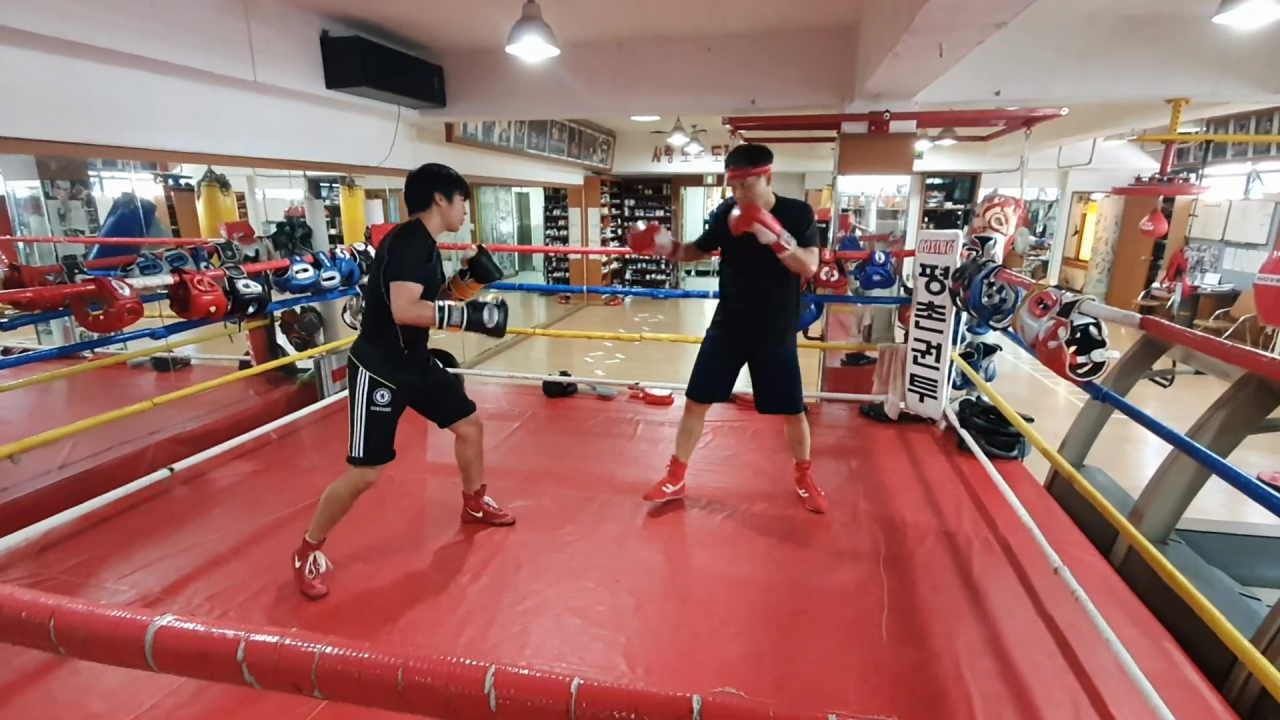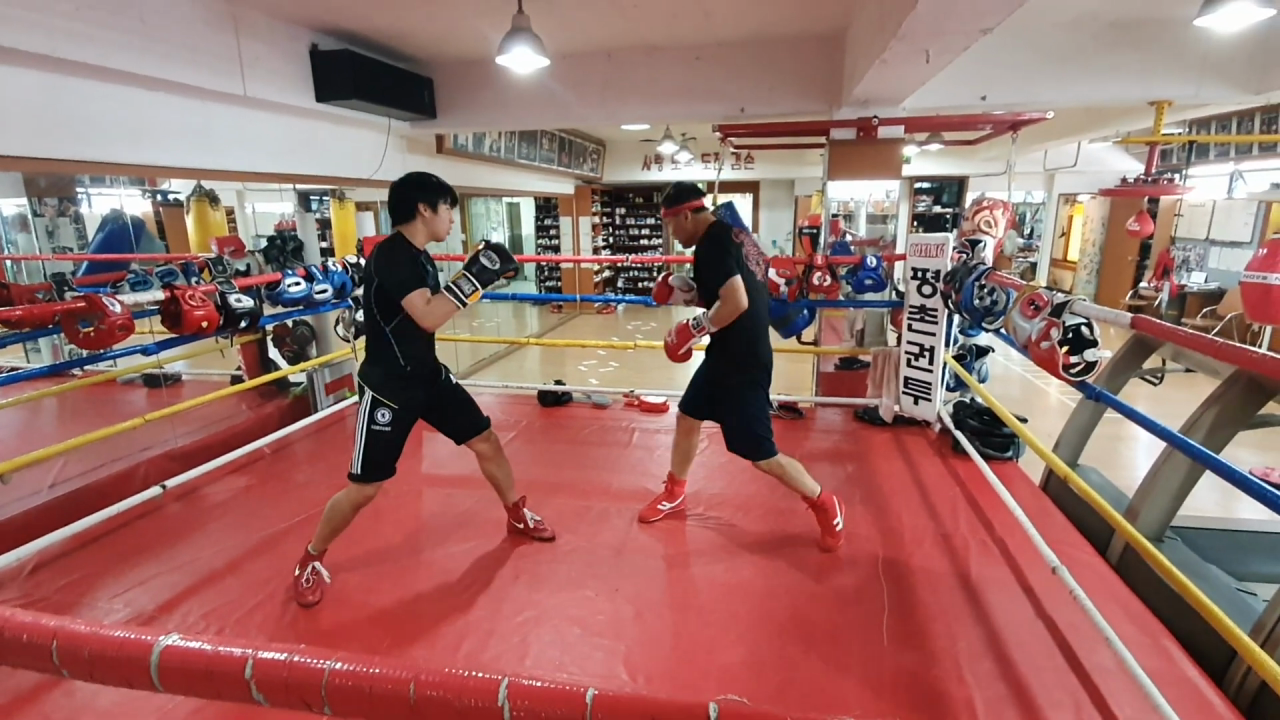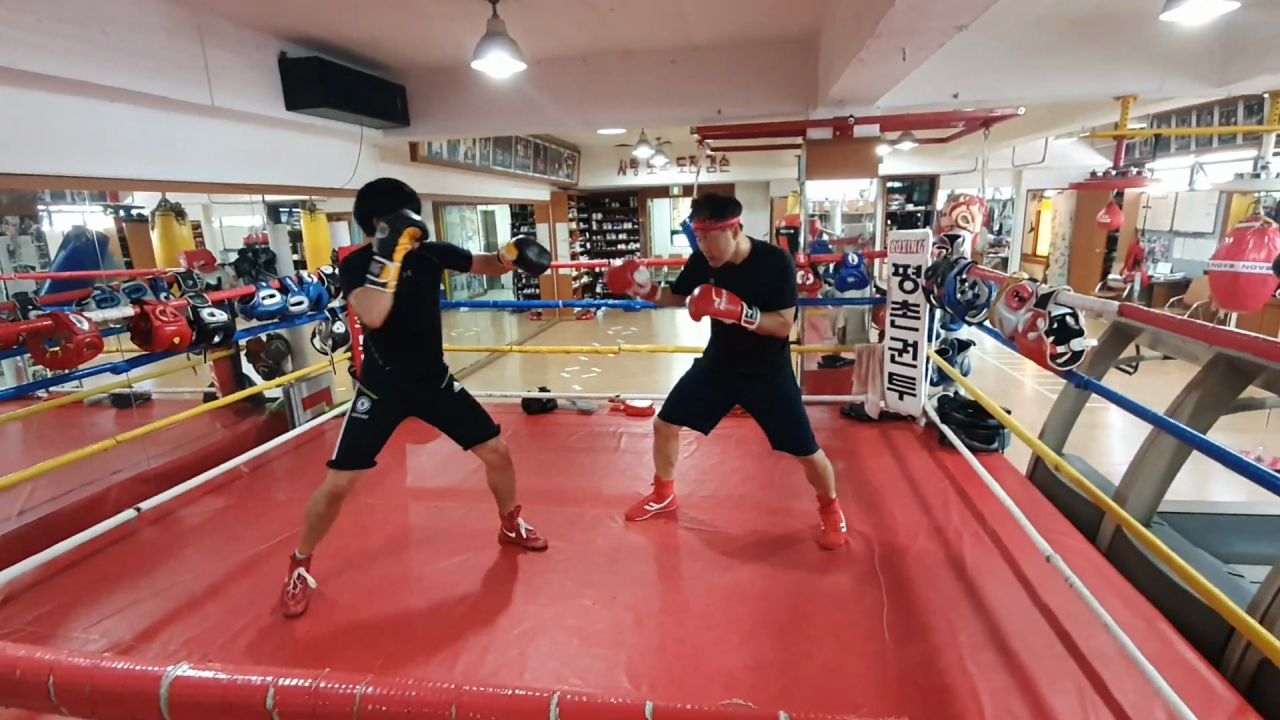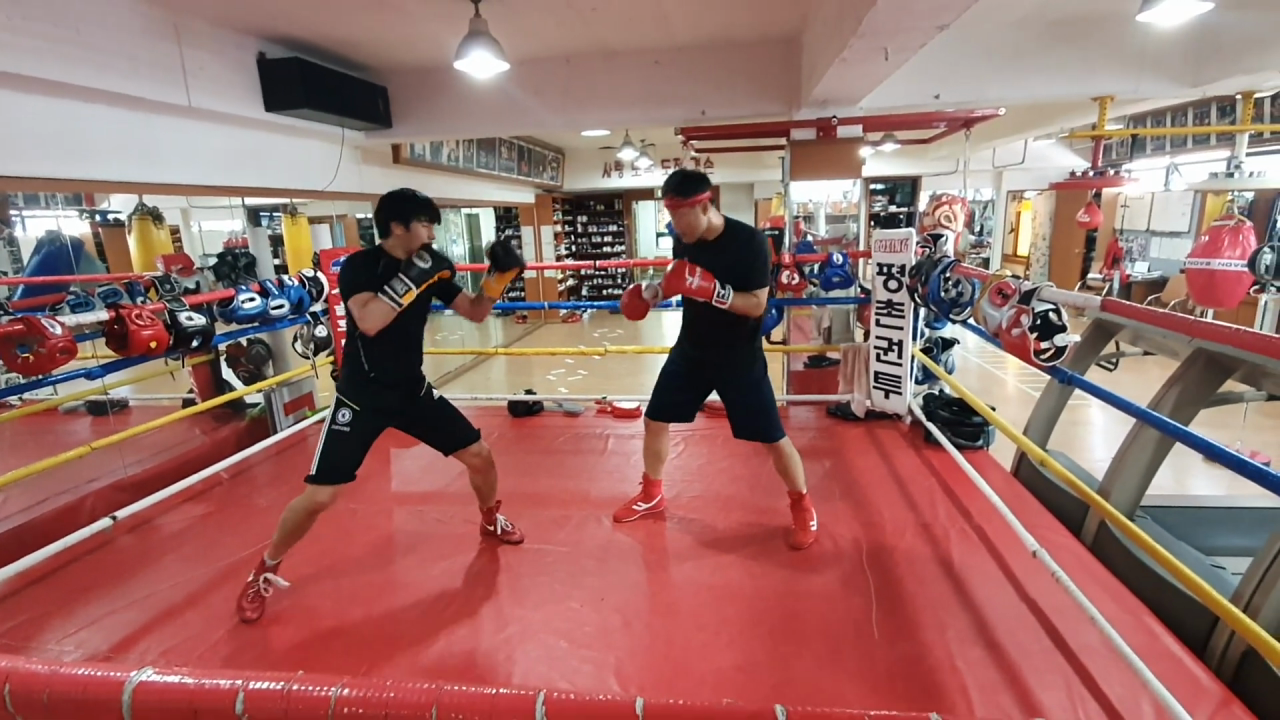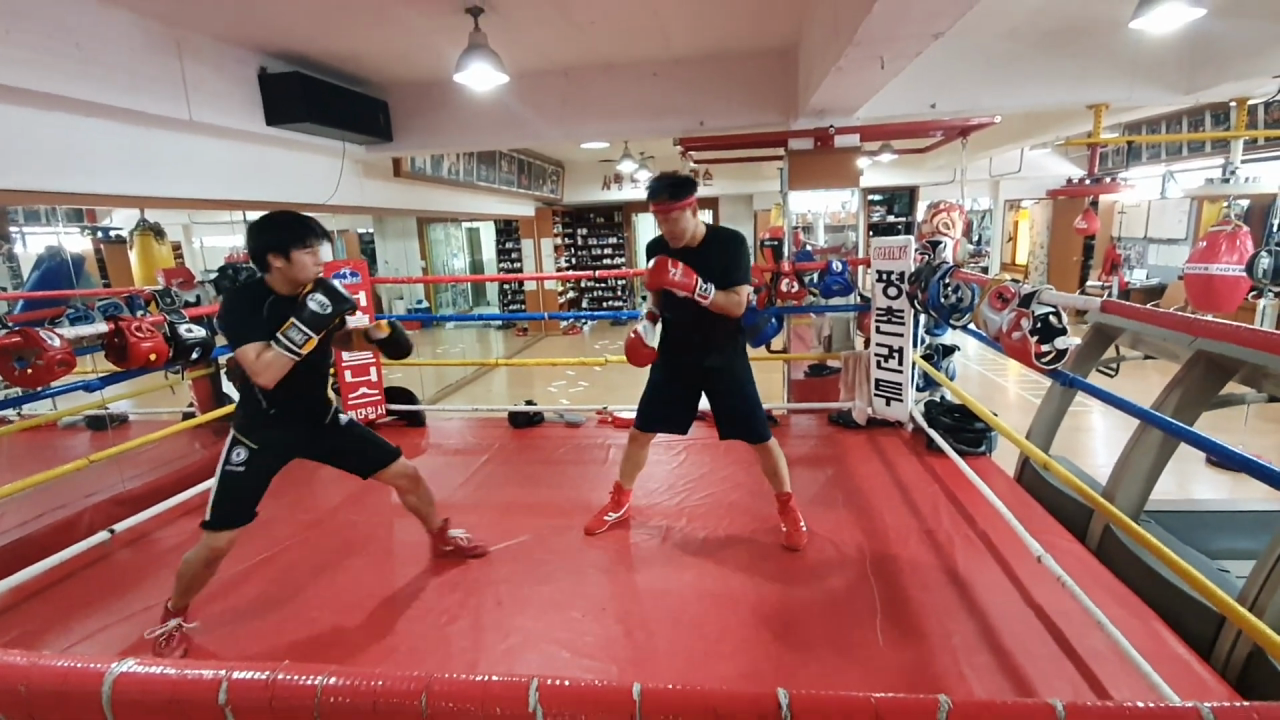
dt=1s
person 1, frame 1
left shoulder: (425, 243)
right shoulder: (408, 240)
right elbow: (405, 310)
left wrist: (468, 277)
right wrist: (469, 313)
left hip: (416, 362)
right hip: (378, 369)
left knee: (469, 424)
right knee: (364, 473)
left ankle: (474, 503)
right ankle: (310, 550)
person 1, frame 2
left shoulder: (419, 256)
right shoulder: (391, 255)
right elbow: (430, 318)
left wrist: (477, 278)
right wrist: (475, 275)
left hip: (428, 375)
right hip: (387, 387)
left knee: (487, 441)
right knee: (364, 488)
left ankle: (517, 516)
right ankle: (311, 560)
person 1, frame 3
left shoulder: (430, 252)
right shoulder: (353, 265)
left elbow: (486, 264)
right elbow: (371, 316)
left wrist: (516, 254)
right wrist: (388, 251)
left hip: (434, 380)
right hip: (381, 387)
left knee: (497, 451)
right knee: (337, 483)
left ankle: (511, 525)
right ankle: (300, 565)
person 1, frame 4
left shoulder: (429, 267)
right shoulder: (361, 265)
left elbow: (476, 309)
right elbow: (369, 323)
left wrist: (500, 274)
right wrist: (412, 277)
left hip: (412, 390)
right hip: (362, 396)
left knee: (480, 455)
right knee: (317, 496)
left ankle: (491, 519)
right ankle: (266, 569)
person 1, frame 5
left shoulder: (315, 291)
right shoulder: (242, 304)
left elbow: (334, 343)
right elbow: (263, 374)
left wrist: (376, 335)
right wrist: (308, 319)
left hip: (320, 420)
right hip: (261, 433)
left knee: (406, 473)
right knee: (215, 544)
left ankle: (443, 537)
right ankle: (174, 615)
person 2, frame 1
left shoulder: (798, 213)
right shoulder: (728, 213)
left elbow: (810, 266)
right elbow: (696, 252)
left wrist: (774, 234)
right wrist: (665, 245)
left hip: (776, 332)
right hip: (727, 327)
left knee: (792, 411)
right knee: (698, 401)
left ankle: (803, 477)
right ankle: (675, 476)
person 2, frame 2
left shoulder: (715, 239)
right shoulder: (723, 237)
left elbow: (736, 303)
left wrist: (694, 328)
right wrist: (686, 290)
left hip: (743, 360)
right hip: (726, 354)
left knee: (760, 454)
right knee: (687, 419)
left ankle: (825, 506)
right ankle: (674, 493)
person 2, frame 3
left shoulder: (777, 262)
right shoulder: (701, 262)
left elbow: (784, 325)
right elbow: (676, 297)
left wrist: (738, 312)
right wrist: (644, 286)
left hip: (768, 371)
right hip: (717, 364)
left knee: (806, 451)
right knee: (665, 424)
left ankle: (831, 510)
right ankle: (663, 494)
person 2, frame 4
left shoulder: (750, 241)
right shoulder: (683, 243)
left elbow: (756, 306)
left wrist: (711, 290)
right wrist: (654, 290)
left hip: (740, 358)
right hip: (690, 351)
left knee: (773, 439)
right knee: (654, 421)
left ankle: (803, 508)
right ankle: (652, 493)
person 2, frame 5
left shoulder: (731, 244)
right shoulder: (657, 249)
left elbow: (738, 305)
left wrist: (692, 285)
right wrist: (646, 320)
left hip: (725, 361)
right hip: (673, 359)
left knee: (761, 439)
right knee: (641, 432)
left ankle: (788, 509)
right ankle: (620, 501)
